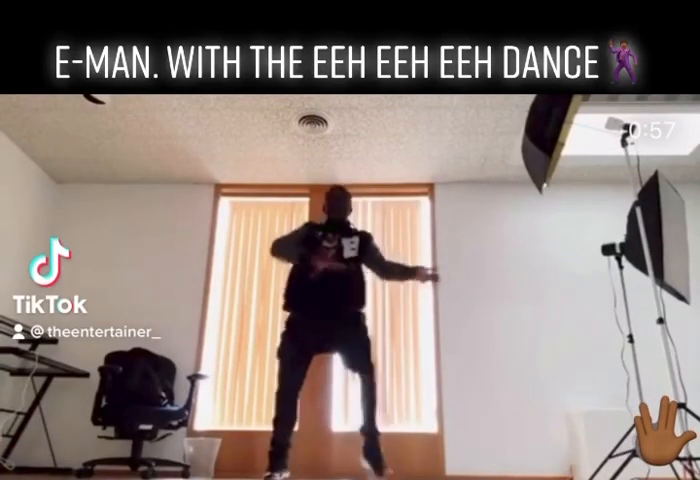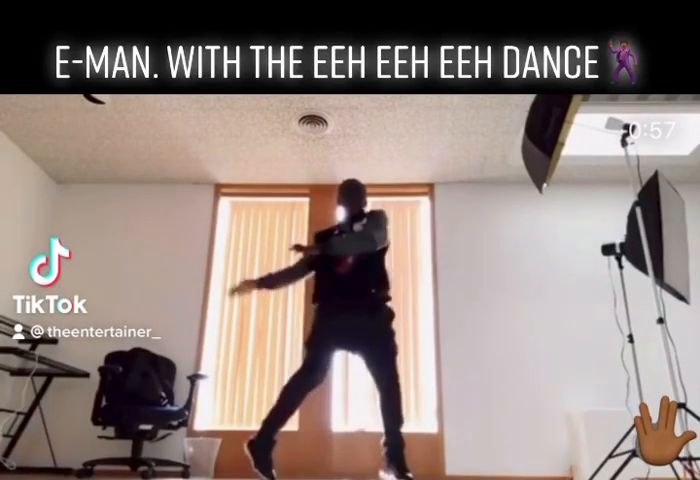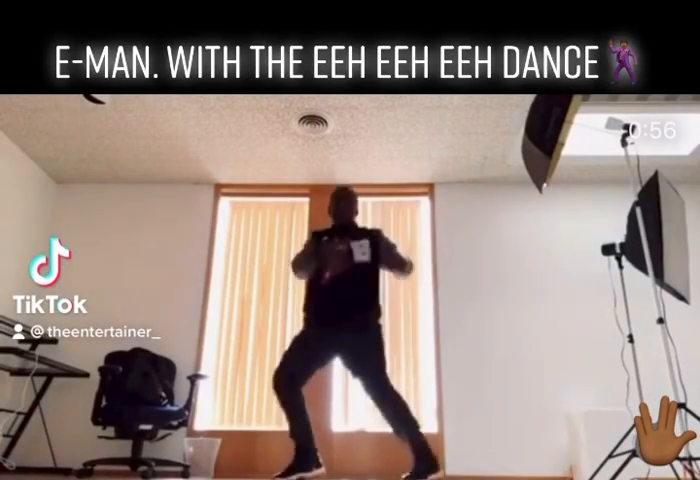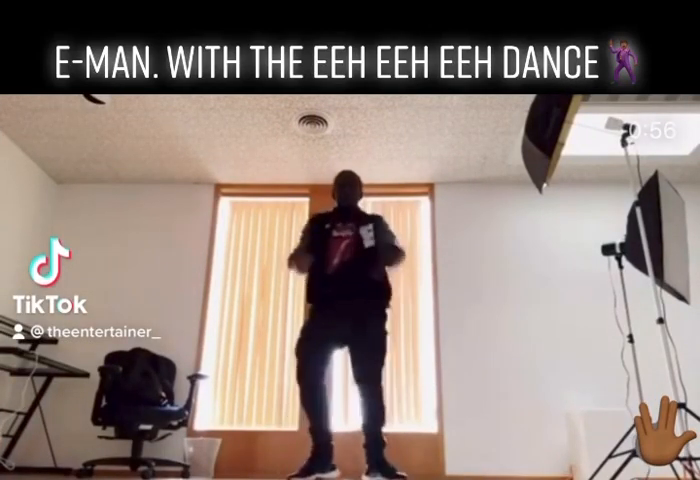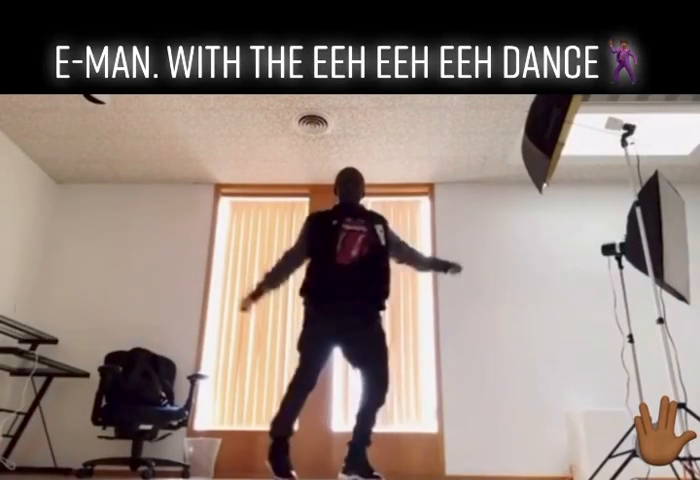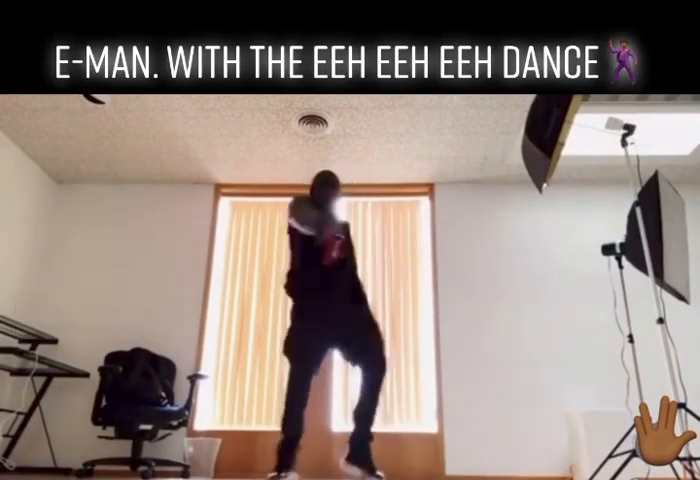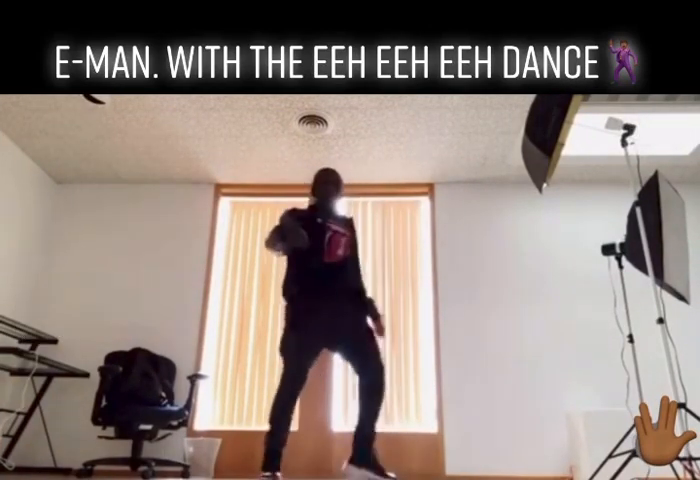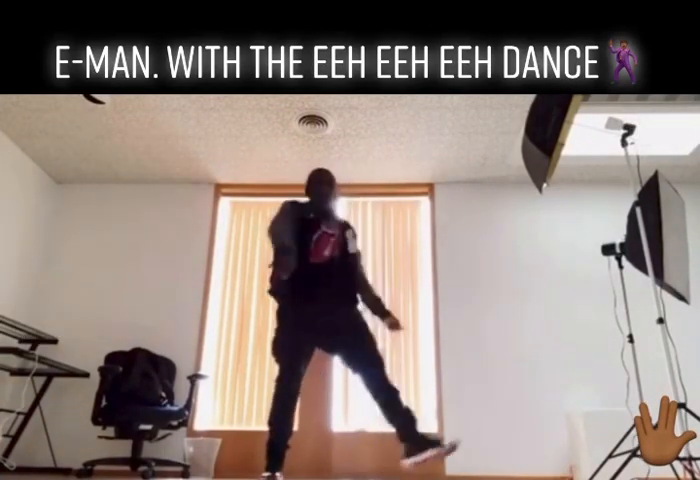
dt=0.4s
person 1, frame 1
left shoulder: (361, 239)
right shoulder: (309, 231)
left elbow: (383, 268)
right elbow: (278, 248)
left wrist: (413, 272)
right wrist: (313, 257)
left hip: (344, 315)
right hip: (304, 316)
left knee: (364, 369)
right knee: (289, 381)
left ankle: (371, 444)
person 1, frame 2
left shoulder: (377, 220)
right shoulder: (326, 236)
left elbow: (370, 242)
right elbow: (297, 271)
left wrist: (322, 249)
right wrist: (259, 283)
left hip: (371, 310)
right hip: (333, 312)
left knee: (387, 377)
right knee: (311, 373)
right ankle: (262, 443)
person 1, frame 3
left shoulder: (373, 239)
right shoulder: (318, 240)
left elbow: (402, 264)
right elbow: (299, 268)
left wrist: (400, 264)
right wrist: (321, 258)
left hip: (360, 326)
right hip: (320, 326)
left knee: (378, 388)
right knee: (285, 380)
right ankle: (307, 456)
person 1, frame 4
left shoulder: (374, 223)
right shoulder: (317, 224)
left elbow: (393, 253)
right elbow: (301, 256)
left wrist: (390, 257)
right wrist: (301, 260)
left hip: (366, 311)
right hip: (326, 310)
left knee: (368, 380)
right knee: (308, 374)
person 1, frame 5
left shoulder: (377, 224)
right shoulder: (318, 222)
left elbow: (403, 252)
right elbow: (292, 258)
left wrist: (439, 264)
right wrist: (259, 291)
left hip: (364, 314)
right hip: (323, 311)
left knee: (377, 381)
right knee: (306, 378)
right ankle: (278, 448)
person 1, frame 6
left shoulder: (340, 229)
right shoulder: (302, 208)
right elbow: (306, 219)
left wrist: (364, 311)
right wrist: (326, 226)
left hip: (347, 308)
right hip: (312, 306)
left knee: (374, 365)
right knee: (301, 377)
left ankle: (359, 451)
person 1, frame 7
left shoulder: (347, 225)
right shoulder: (297, 218)
right elbow: (276, 241)
left wrist: (371, 312)
right wrist: (288, 238)
left hip: (346, 310)
right hip: (308, 309)
left knee: (372, 371)
right knee: (293, 379)
left ankle: (362, 454)
person 1, frame 8
left shoulder: (344, 229)
right shoulder: (293, 213)
left elbow: (356, 276)
right elbow: (280, 234)
left wrist: (382, 311)
right wrist: (284, 260)
left hip: (339, 310)
right hip: (299, 310)
left knee: (372, 368)
right knee: (289, 380)
left ankle: (411, 438)
